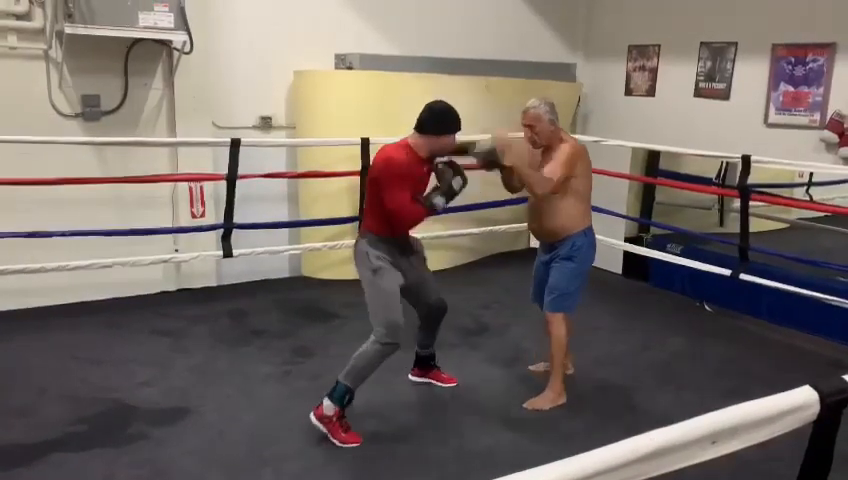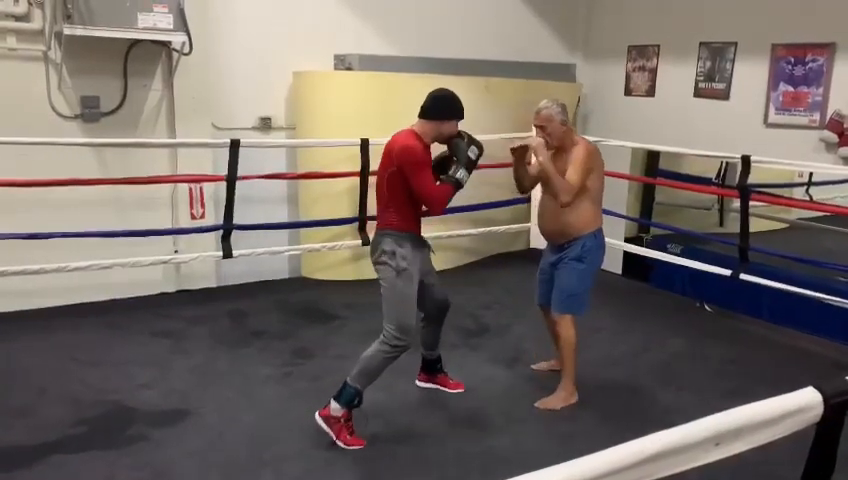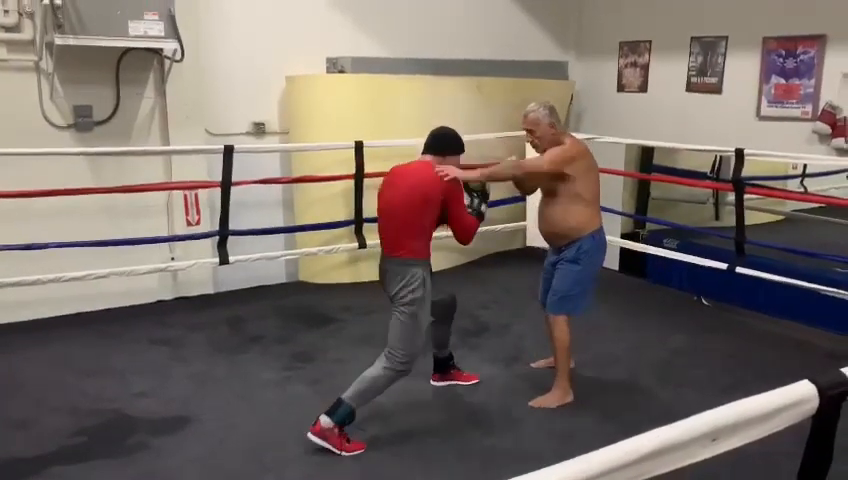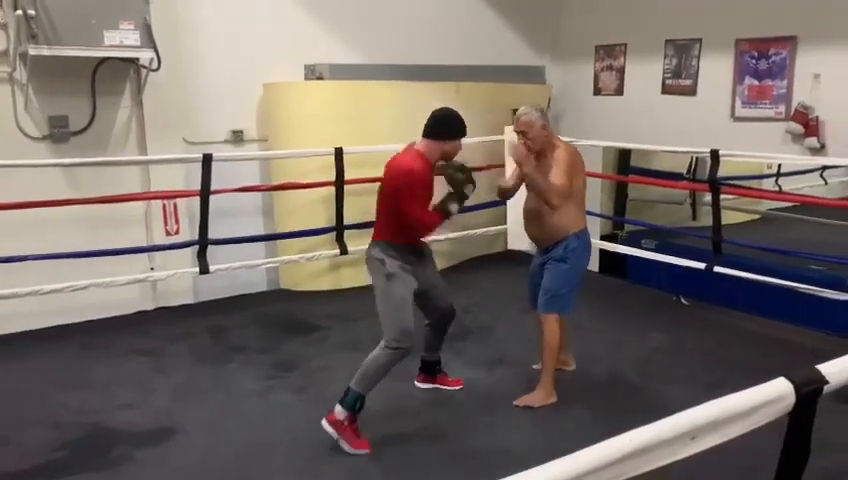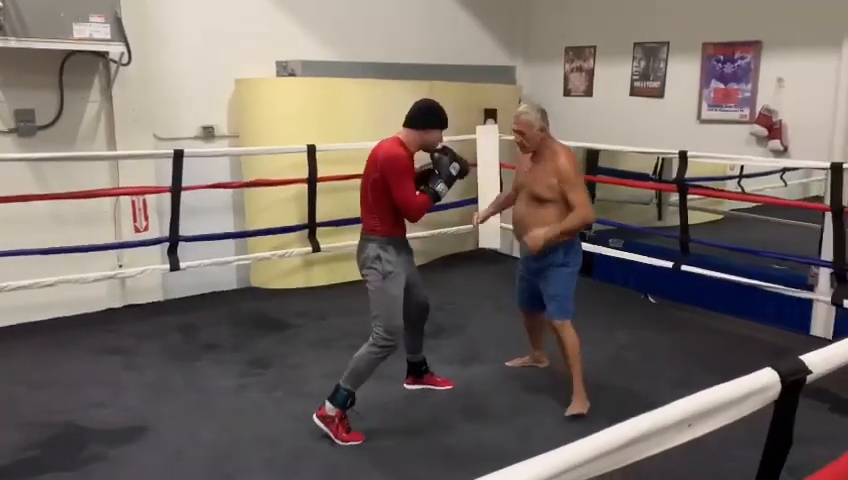
dt=0.5s
person 1, frame 1
left shoulder: (421, 156)
right shoulder: (393, 159)
right elbow: (402, 219)
right wrist: (443, 192)
left hip: (404, 247)
right hip: (378, 250)
left knee: (434, 305)
right knee: (388, 336)
left ankle: (424, 366)
right ankle: (330, 409)
person 1, frame 2
left shoulder: (412, 142)
right shoulder: (407, 147)
left elbow: (424, 178)
right elbow: (436, 201)
left wrist: (450, 157)
right wrist: (464, 166)
left hip: (411, 242)
right hip: (395, 246)
left knee: (438, 304)
right knee: (397, 336)
left ankle: (429, 373)
right ankle: (336, 410)
person 1, frame 3
left shoulder: (394, 174)
right shoulder: (446, 183)
right elbow: (465, 235)
right wrist: (478, 202)
left hip: (390, 264)
right hip: (411, 270)
left knee: (445, 304)
right knee: (398, 361)
left ankle: (444, 369)
right ankle: (329, 423)
person 1, frame 4
left shoulder: (415, 155)
right shoulder: (412, 167)
right elbow: (421, 226)
right wrist: (456, 199)
left hip: (412, 251)
right hip: (390, 257)
left knee: (443, 310)
right knee: (398, 341)
left ankle: (430, 371)
right ankle: (342, 415)
person 1, frame 5
left shoulder: (401, 152)
right shoulder: (392, 155)
right elbow: (413, 210)
left wrist: (432, 173)
right wrist: (442, 179)
left hip: (396, 245)
right hip: (381, 250)
left knee: (418, 307)
right knee: (387, 336)
left ankle: (417, 373)
right ankle: (332, 409)
person 2, frame 1
left shoulder: (569, 150)
right shoulder: (536, 148)
left elbow: (541, 187)
right elbow: (514, 187)
left wrist: (514, 158)
right wrist: (504, 164)
left hip: (574, 245)
right hip: (549, 244)
left knee: (554, 313)
right knee: (550, 306)
left ankle: (555, 390)
right ankle: (562, 361)
person 2, frame 2
left shoulder: (582, 151)
right shoulder: (548, 151)
left elbow: (565, 195)
right elbow: (525, 186)
left wrist: (540, 162)
right wrist: (520, 161)
left hip: (582, 247)
right hip: (555, 245)
left knee: (562, 313)
right knee: (547, 305)
left ankle: (567, 390)
right ankle: (562, 359)
person 2, frame 3
left shoulder: (570, 152)
right shoulder: (550, 154)
left elbow: (521, 168)
right elbow: (528, 187)
left wrist: (468, 174)
right wrist: (516, 172)
left hip: (584, 246)
right hip: (562, 246)
left knee: (557, 314)
right knee: (549, 305)
left ankle: (562, 389)
right ankle: (562, 357)
person 2, frame 4
left shoulder: (563, 155)
right shoulder: (533, 155)
left elbow: (555, 198)
right elbow: (506, 191)
left wrist: (525, 168)
right wrist: (510, 180)
left hip: (568, 247)
right hip: (546, 246)
left knee: (550, 312)
right knee: (541, 307)
left ankle: (545, 389)
right ankle: (563, 357)
person 2, frame 5
left shoulder: (563, 161)
right shoulder: (526, 157)
left elbow: (586, 213)
right elbow: (514, 192)
left wrist: (547, 232)
right wrist: (489, 211)
left hip: (560, 253)
right hip: (531, 251)
left knee: (560, 321)
right knee: (529, 307)
left ankle: (579, 394)
right ankle: (537, 355)
